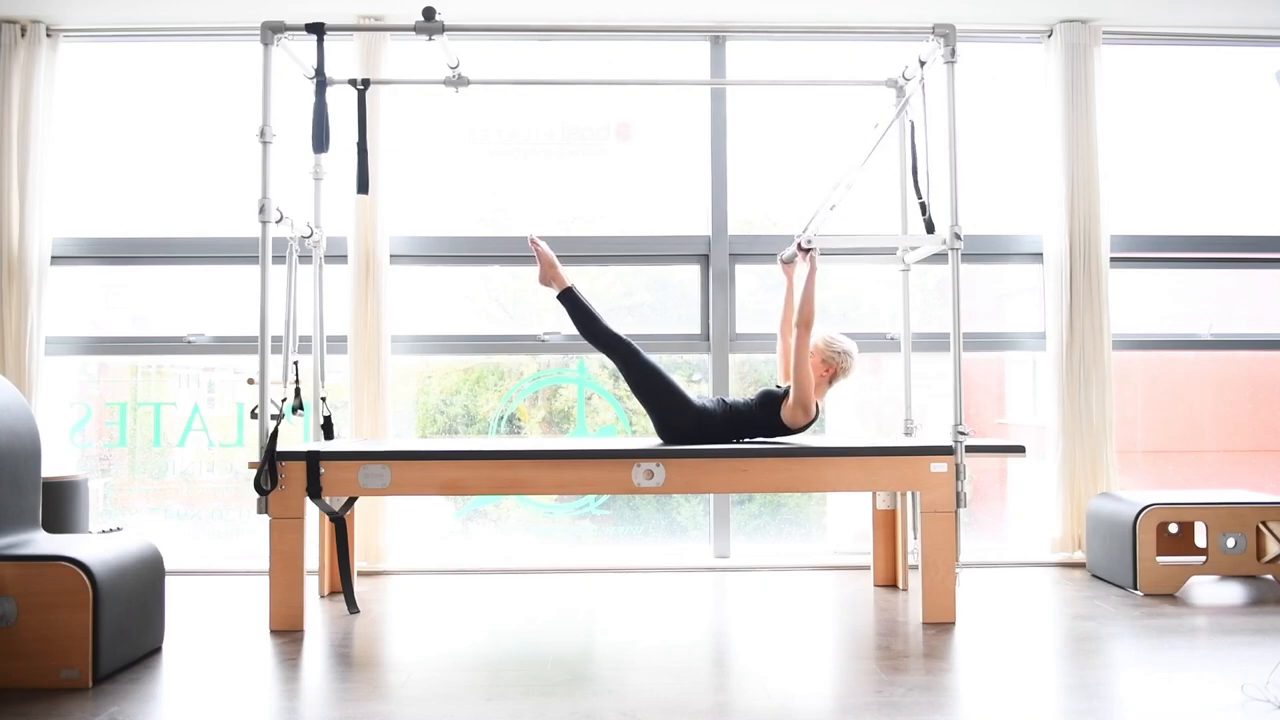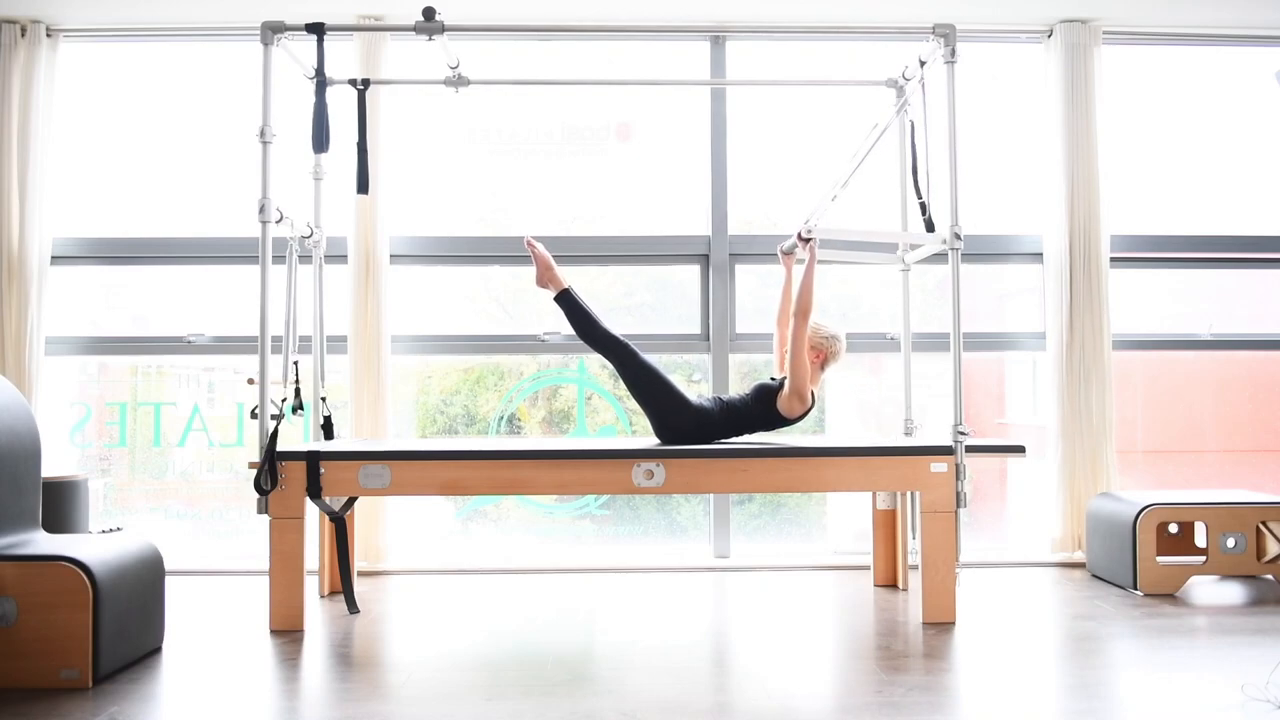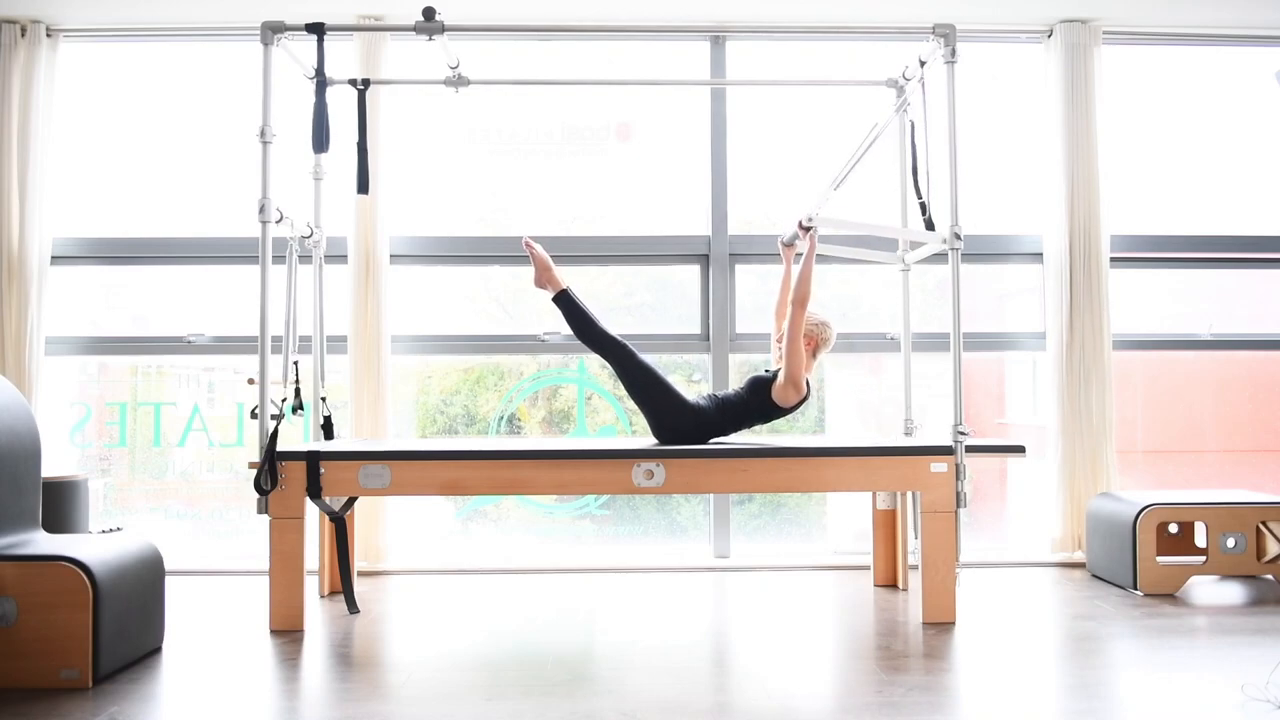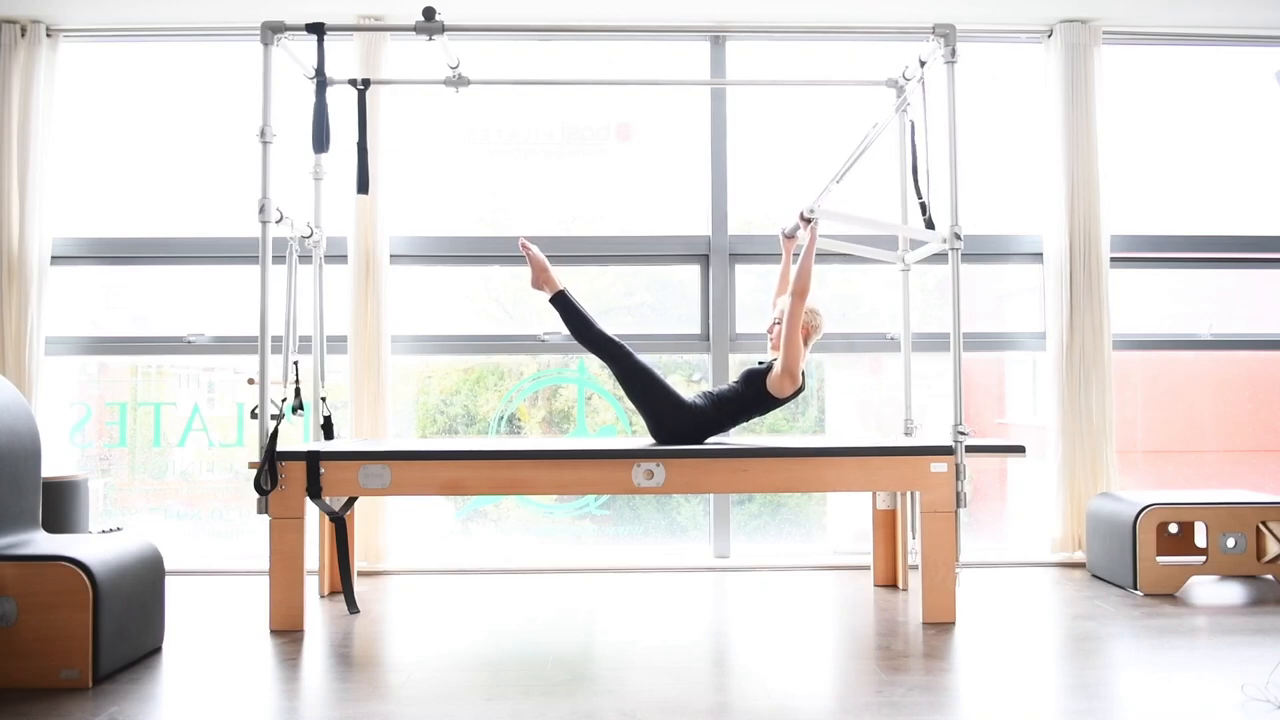
dt=0.5s
person 1, frame 1
left shoulder: (803, 407)
right shoulder: (793, 397)
left elbow: (802, 329)
right elbow: (787, 334)
left wrist: (811, 272)
right wrist: (790, 279)
left hip: (692, 425)
right hip: (693, 423)
left knee: (622, 348)
left ankle: (559, 281)
person 1, frame 2
left shoulder: (799, 396)
right shoulder: (786, 388)
left elbow: (801, 318)
right elbow: (784, 324)
left wrist: (811, 262)
right wrist: (788, 270)
left hip: (691, 424)
right hip: (692, 423)
left knee: (620, 349)
left ankle: (556, 283)
person 1, frame 3
left shoulder: (794, 385)
right shoulder: (783, 378)
left elbow: (799, 308)
right elbow: (783, 312)
left wrist: (810, 251)
right wrist: (788, 262)
left hip: (687, 425)
right hip: (687, 425)
left knee: (618, 350)
left ankle: (555, 283)
person 1, frame 4
left shoulder: (788, 375)
right shoulder: (777, 369)
left elbow: (797, 298)
right elbow: (782, 302)
left wrist: (810, 241)
right wrist: (787, 252)
left hip: (684, 424)
right hip: (685, 424)
left knee: (616, 351)
left ankle: (552, 285)
